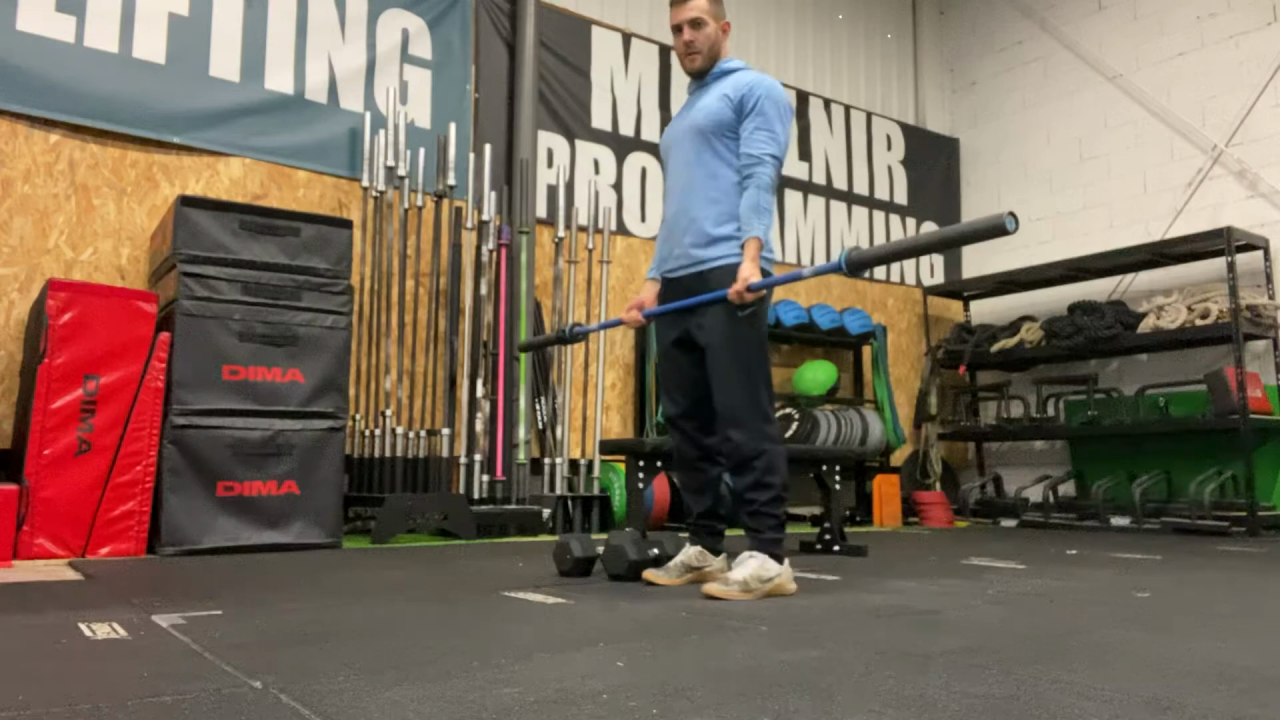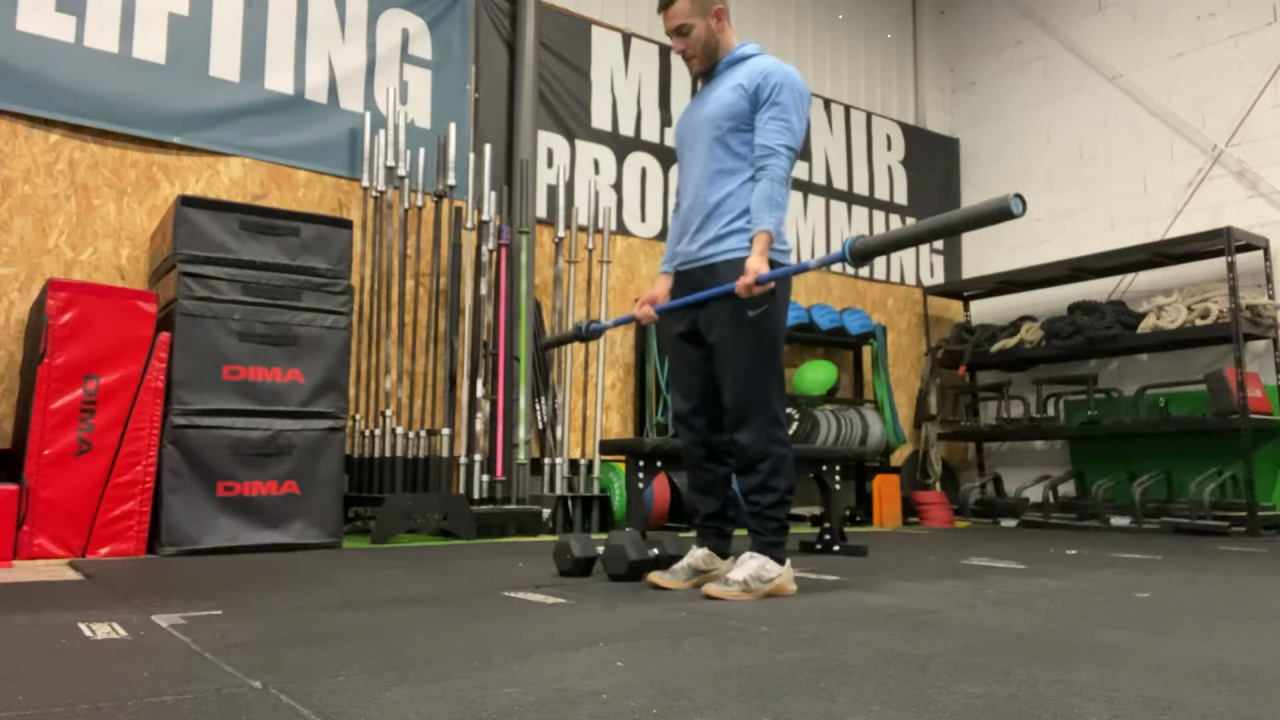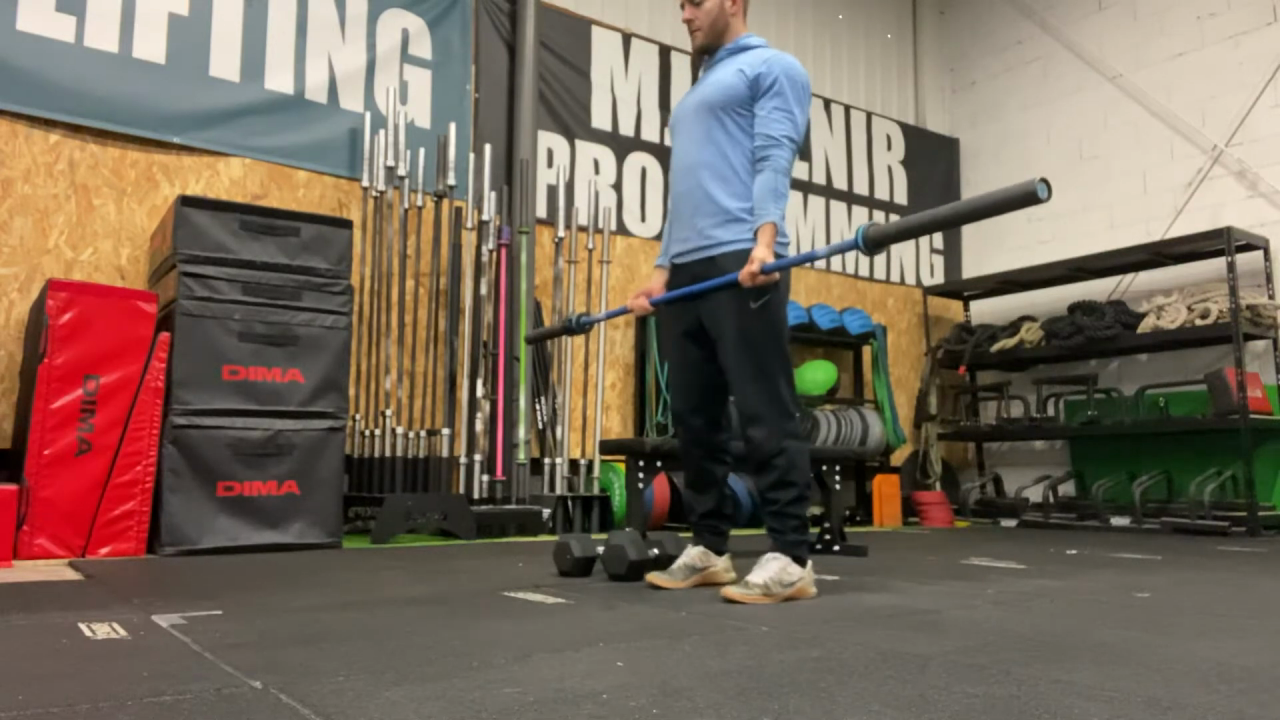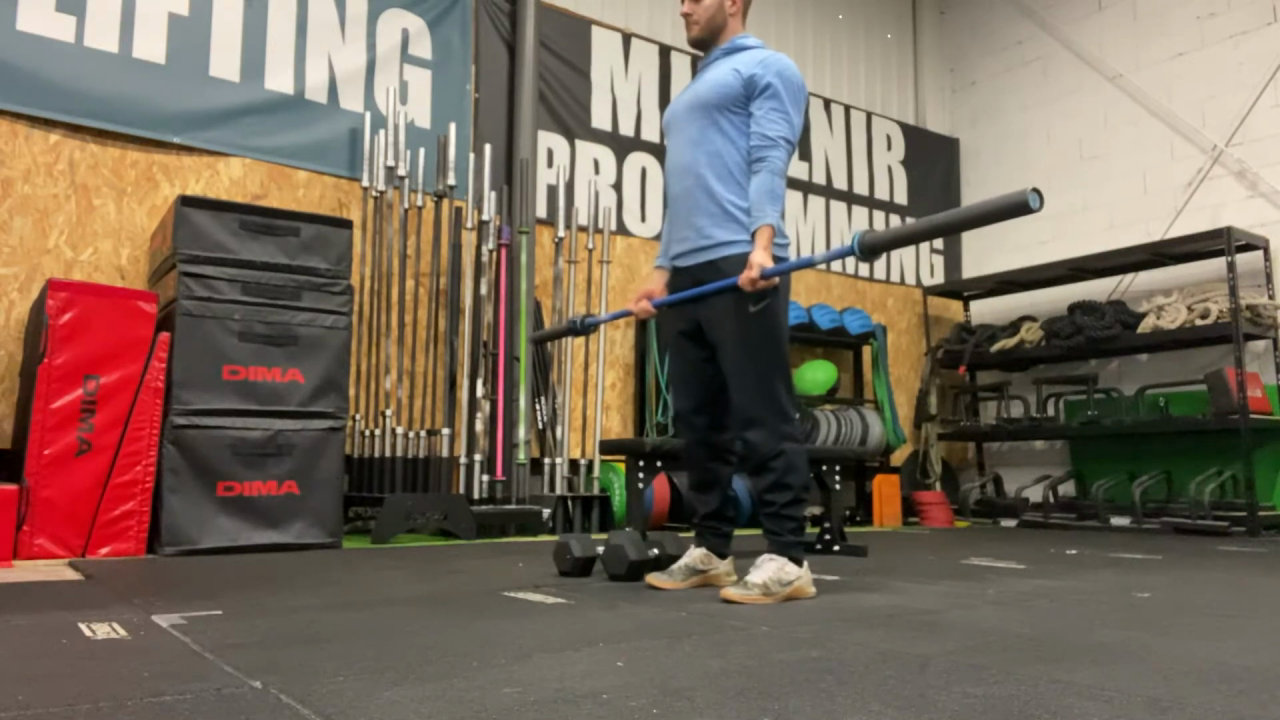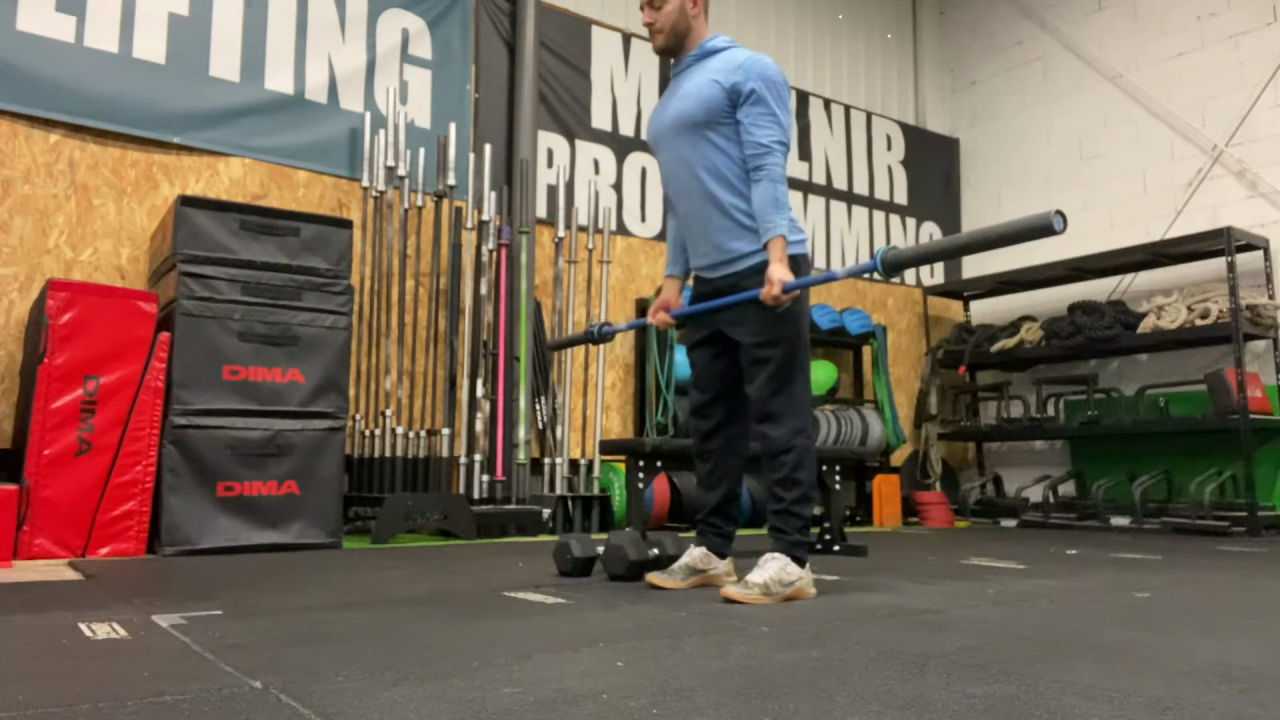
dt=1s
person 1, frame 1
left shoulder: (755, 90)
right shoulder: (680, 121)
left elbow: (760, 177)
left wrist: (750, 255)
right wrist: (653, 281)
left hip: (730, 276)
right hip: (678, 284)
left knee: (743, 416)
right knee: (687, 422)
left ankle: (768, 556)
right ankle: (705, 547)
person 1, frame 2
left shoulder: (771, 78)
right shoulder: (695, 108)
left elbow: (772, 170)
left wrist: (759, 250)
right wrist: (666, 275)
left hip: (743, 273)
right hip: (690, 280)
left knee: (752, 417)
right knee: (697, 421)
left ankle: (769, 557)
right ankle: (712, 548)
person 1, frame 3
left shoulder: (772, 67)
right shoulder: (695, 95)
left elbow: (775, 159)
left wrist: (765, 238)
right wrist: (662, 268)
left hip: (741, 261)
right hip: (688, 270)
left knee: (763, 410)
right knee: (694, 416)
left ankle: (791, 558)
right ankle: (708, 548)
person 1, frame 4
left shoulder: (768, 69)
right shoulder: (690, 93)
left elbow: (769, 163)
left wrist: (761, 243)
right wrist: (661, 270)
left hip: (741, 266)
right hip: (689, 274)
left knee: (761, 414)
right knee: (697, 417)
left ankle: (787, 559)
right ankle: (711, 549)
person 1, frame 5
left shoulder: (747, 70)
right shoulder: (667, 102)
left elbow: (768, 170)
left wrist: (776, 256)
right wrist: (673, 281)
left hip: (762, 272)
right hip: (711, 283)
left knee: (778, 417)
right knee: (713, 420)
left ankle: (790, 559)
right ankle: (711, 549)
